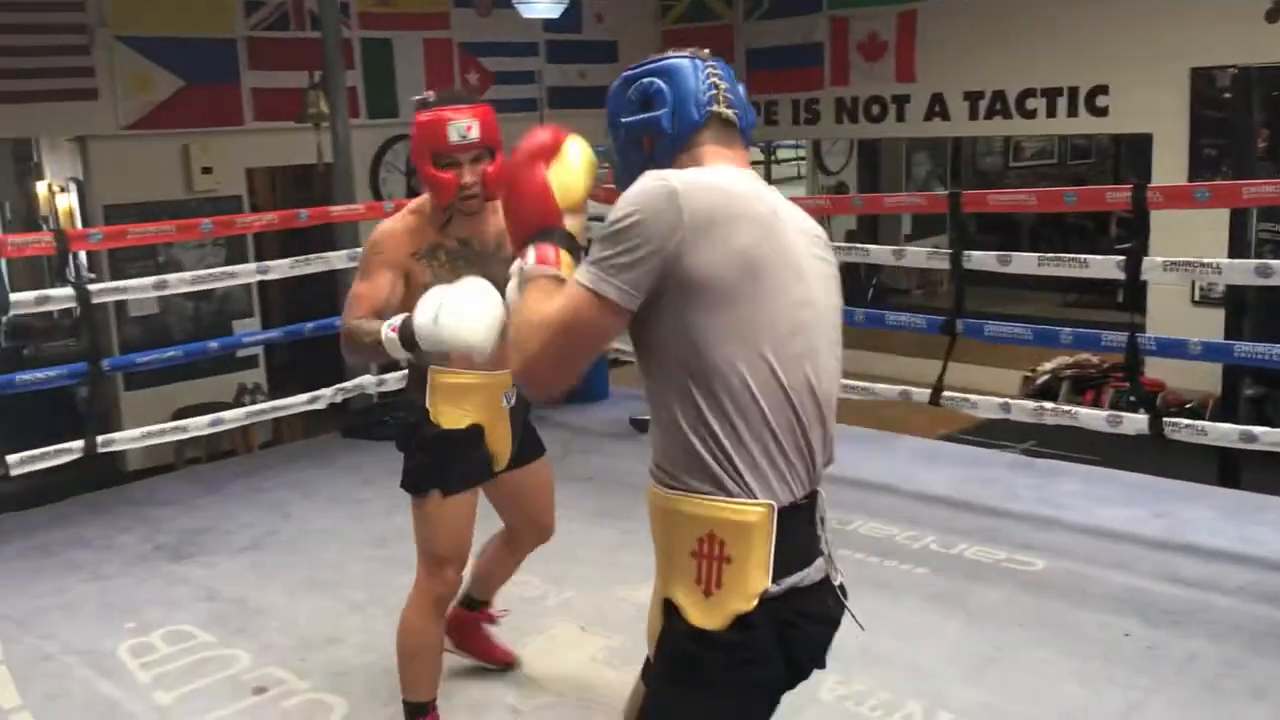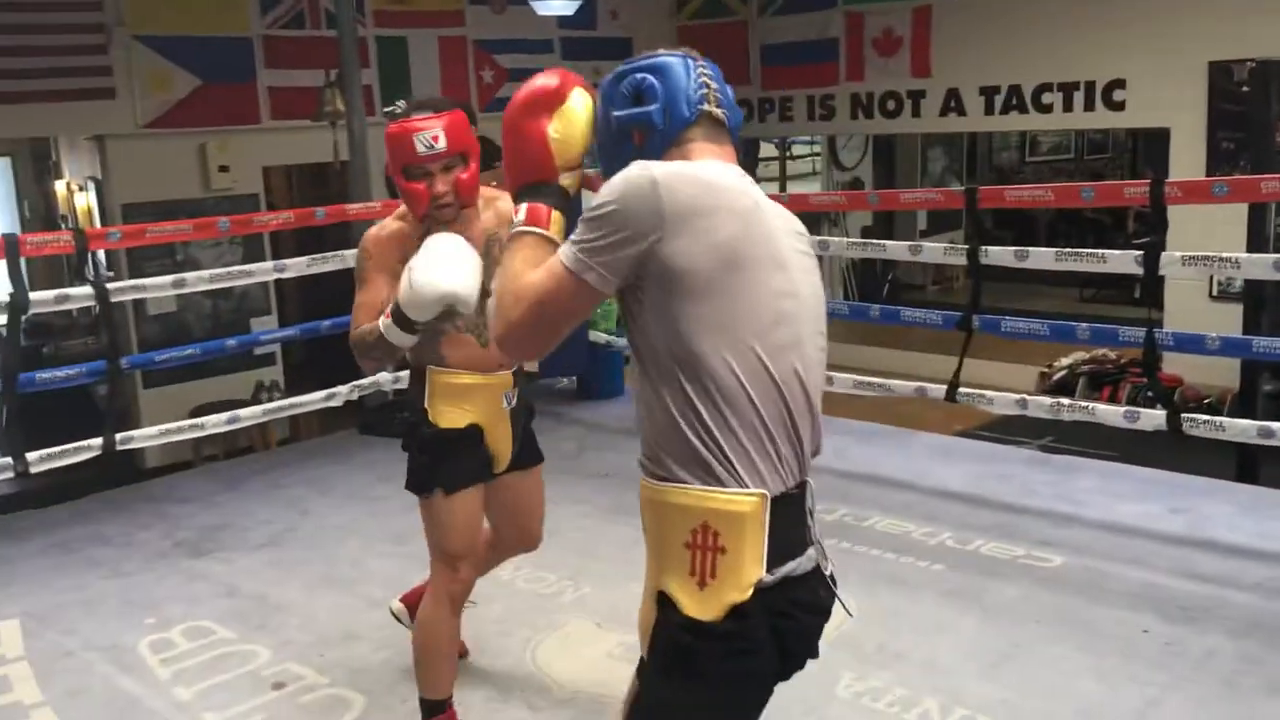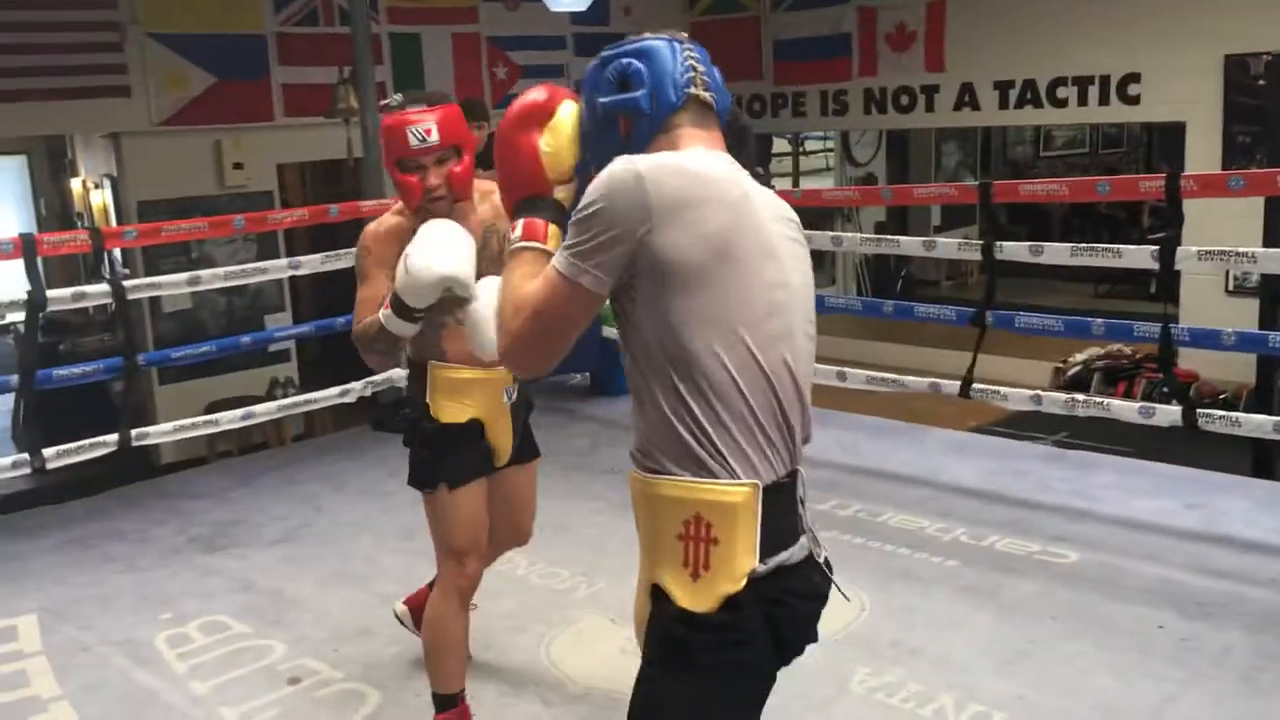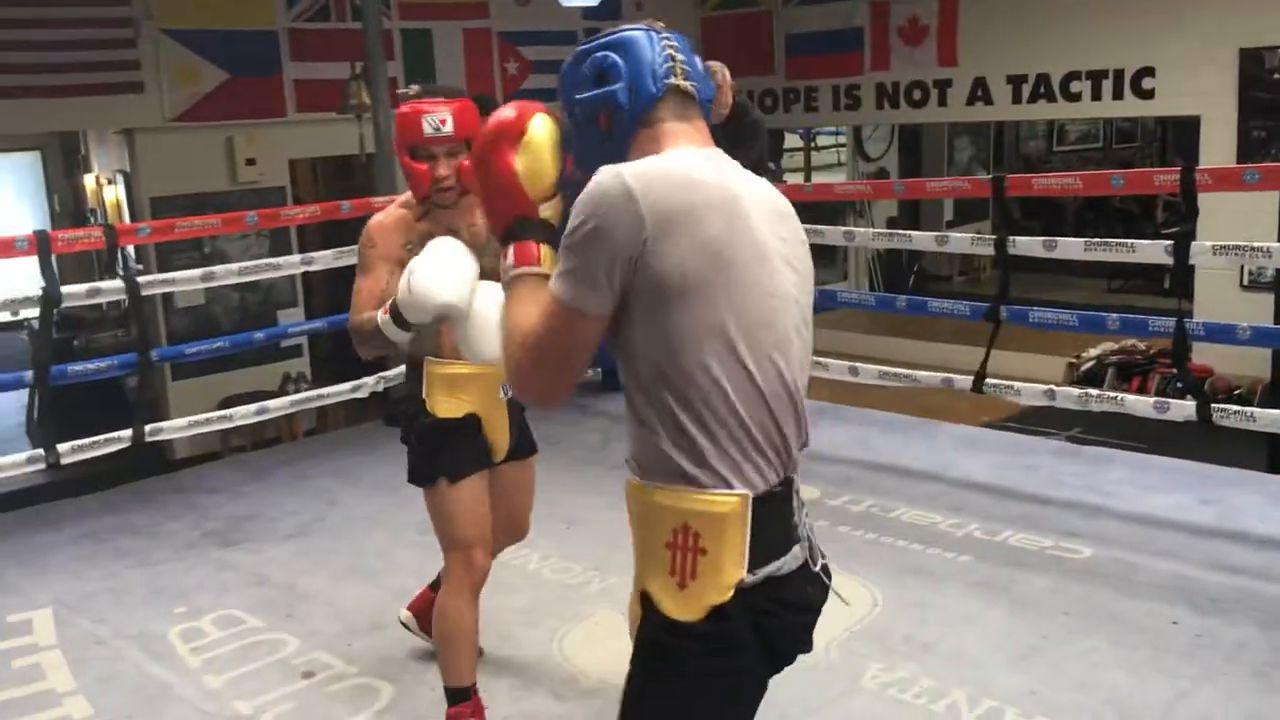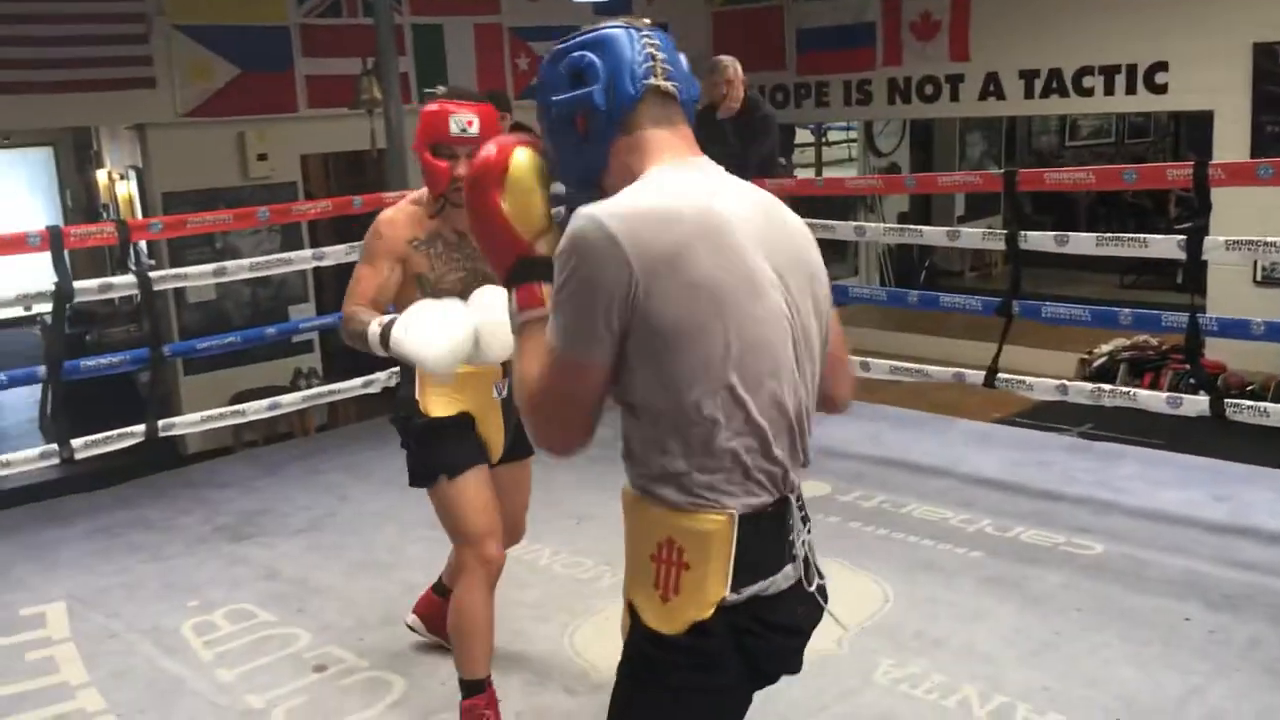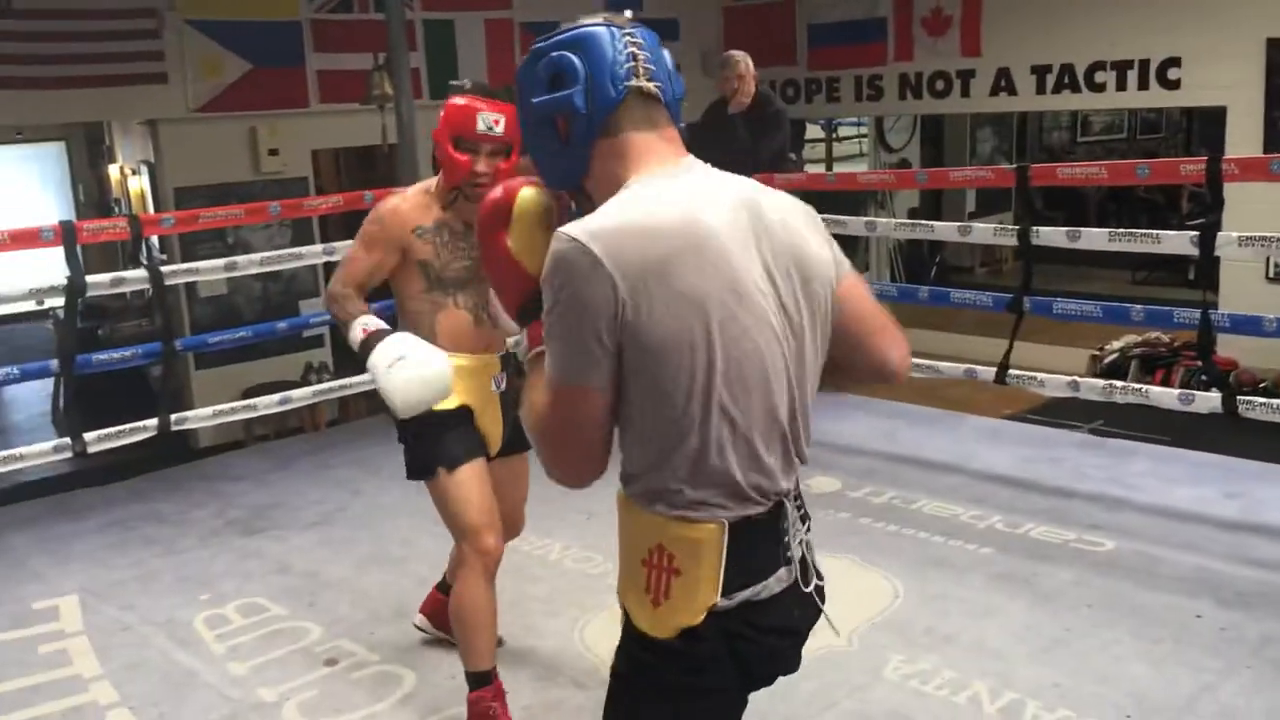
dt=0.1s
person 1, frame 1
left shoulder: (668, 199)
right shoulder: (797, 225)
left elbow: (542, 369)
left wrist: (541, 242)
left hip: (737, 587)
right hip: (785, 560)
person 1, frame 2
left shoulder: (651, 189)
right shoulder: (779, 222)
left elbow: (515, 335)
left wrist: (535, 195)
left hip: (728, 576)
right hip: (772, 559)
person 1, frame 3
left shoulder: (638, 182)
right shoulder: (766, 207)
left elbow: (525, 347)
left wrist: (533, 211)
left hip: (724, 564)
right hip: (773, 544)
person 1, frame 4
left shoulder: (627, 190)
right shoulder: (769, 204)
left elbow: (539, 378)
left wrist: (522, 233)
left hip: (715, 573)
right hip: (771, 548)
person 1, frame 5
left shoulder: (609, 228)
right shoulder: (775, 216)
left elbow: (558, 431)
right elbow: (834, 390)
left wrist: (528, 281)
left hip: (703, 591)
right hip: (774, 563)
person 1, frame 6
left shoulder: (591, 248)
right shoulder: (783, 211)
left elbow: (573, 461)
right elbow: (889, 359)
left wrist: (535, 316)
left hip: (699, 592)
right hip: (778, 563)
person 2, frame 1
left shoulder: (513, 211)
right shoulder: (397, 236)
right elbow: (354, 344)
right wrist: (407, 333)
left hip: (504, 398)
right hip: (443, 411)
left knee: (534, 526)
right knee: (439, 574)
left ankle: (470, 614)
person 2, frame 2
left shoulder: (506, 211)
right shoulder: (387, 241)
right elbow: (366, 352)
right wrist: (406, 315)
left hip: (506, 399)
right hip: (444, 411)
left knee: (521, 534)
right knee: (453, 572)
left ankle: (422, 602)
person 2, frame 3
left shoulder: (504, 204)
right shoulder: (386, 236)
right elbow: (371, 348)
right wrist: (408, 302)
left hip: (508, 392)
right hip: (446, 406)
left knee: (511, 531)
right knee: (463, 564)
left ankle: (426, 605)
person 2, frame 4
right shoulder: (389, 228)
right elbow: (364, 342)
right wrist: (404, 311)
left hip: (502, 390)
right hip: (443, 401)
left knee: (509, 529)
right knee: (469, 558)
left ankle: (430, 606)
person 2, frame 5
right shoulder: (398, 227)
right elbow: (354, 317)
right wrist: (395, 330)
left hip: (497, 391)
right hip: (438, 404)
left knee: (507, 529)
right knee: (484, 551)
left ankle: (437, 608)
person 2, frame 6
right shoulder: (401, 214)
right elbow: (340, 293)
right wrist: (373, 336)
left hip: (496, 385)
right hip: (436, 396)
left knee: (505, 524)
right knee: (481, 545)
left ankle: (442, 606)
